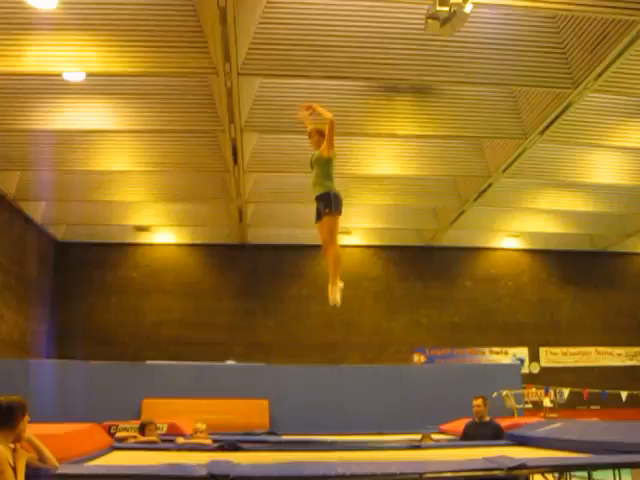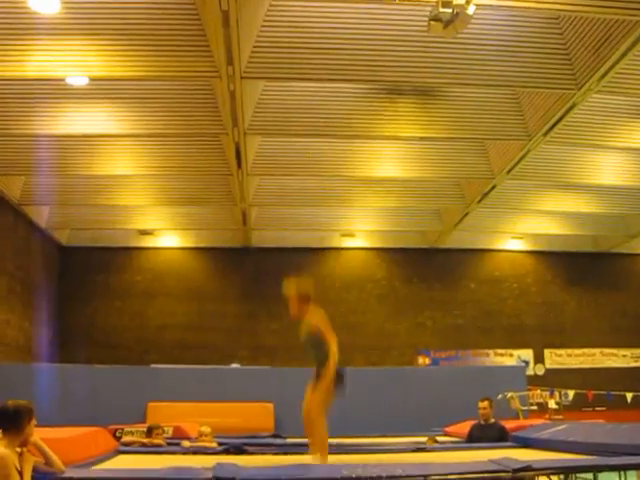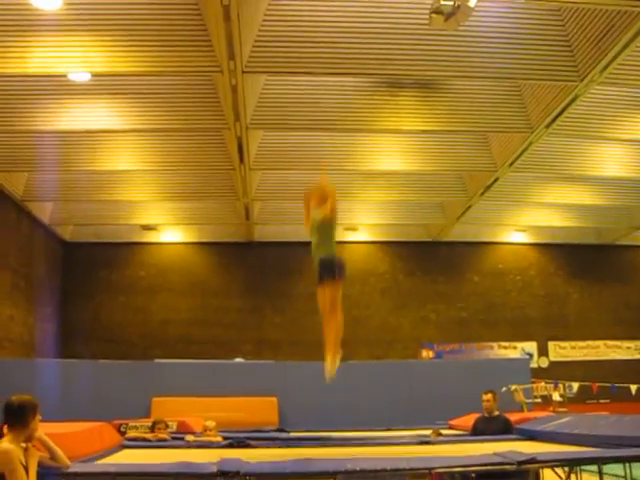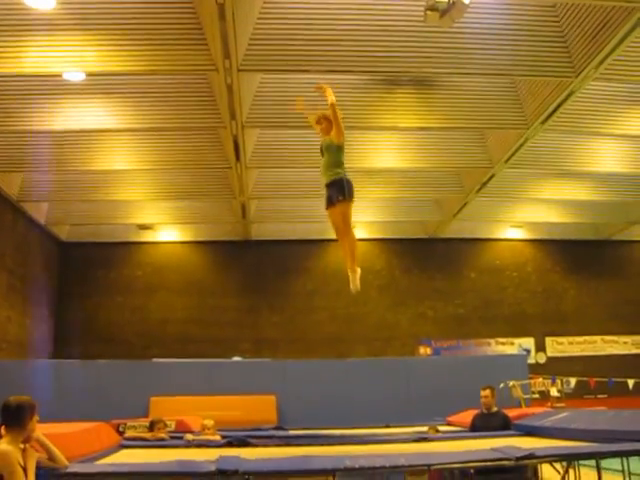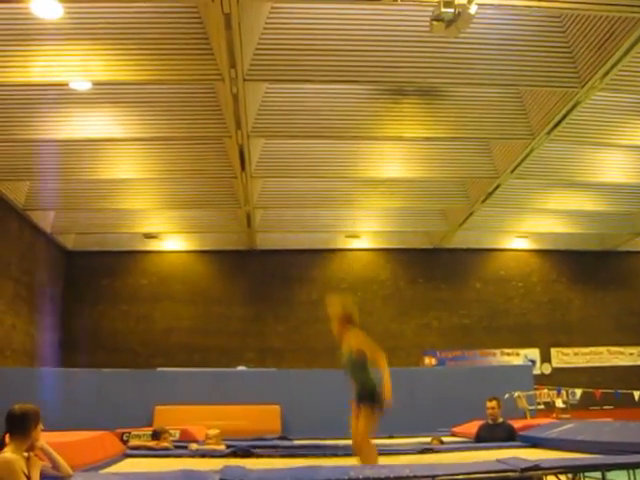
dt=0.5s
person 1, frame 1
left shoulder: (327, 148)
right shoulder: (317, 153)
left elbow: (331, 122)
right elbow: (312, 133)
left wrist: (317, 108)
right wrist: (306, 118)
left hip: (329, 197)
right hip: (320, 199)
left knee: (331, 241)
right knee: (326, 243)
left ankle: (335, 281)
right ankle: (334, 283)
person 1, frame 2
left shoulder: (316, 319)
right shoulder: (307, 320)
left elbow: (333, 347)
left wrist: (329, 377)
left hip: (328, 372)
right hip: (320, 373)
left knee: (316, 414)
right knee: (307, 412)
left ankle: (322, 458)
right ankle: (317, 454)
person 1, frame 3
left shoulder: (329, 211)
right shoulder: (317, 217)
left elbow: (333, 201)
right elbow: (308, 224)
left wrist: (326, 189)
right wrist: (307, 203)
left hip: (331, 263)
right hip: (322, 264)
left knee: (334, 311)
right knee: (326, 314)
left ankle: (335, 353)
right ankle: (330, 354)
person 1, frame 4
left shoulder: (337, 135)
right shoulder: (326, 139)
left elbow: (333, 106)
right elbow: (315, 122)
left wrist: (329, 93)
right wrist: (304, 111)
left hip: (340, 183)
right hip: (331, 186)
left knee: (345, 228)
right knee: (340, 232)
left ankle: (353, 267)
right ankle: (352, 268)
person 1, frame 5
left shoulder: (357, 339)
right shoulder: (345, 341)
left elbow: (380, 358)
left wrist: (387, 385)
left hip: (371, 393)
right hip: (362, 393)
left knee: (361, 439)
right knee: (356, 440)
